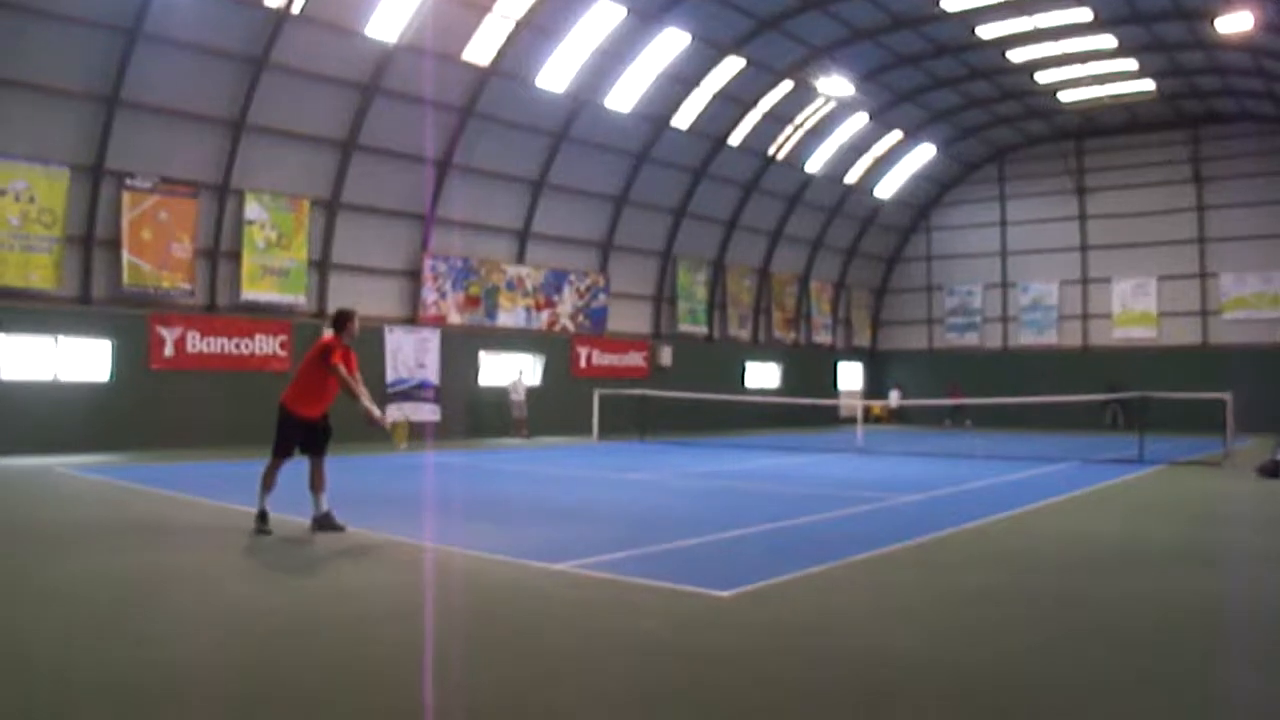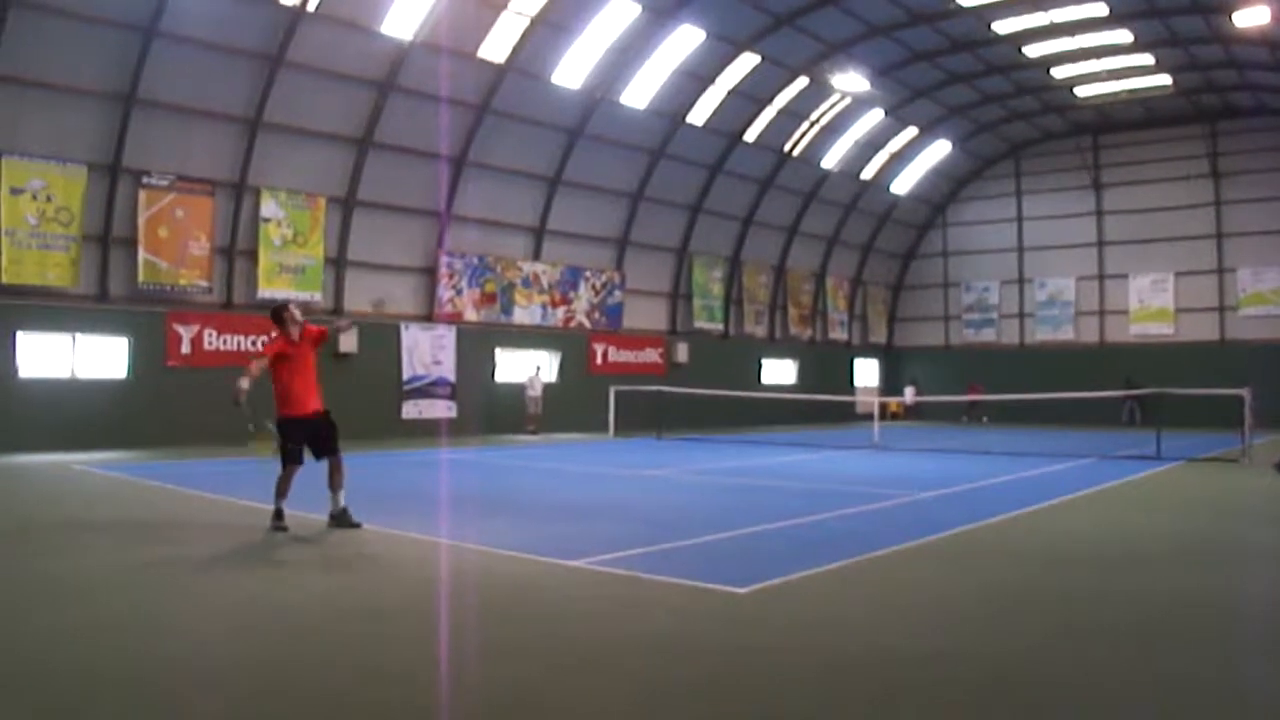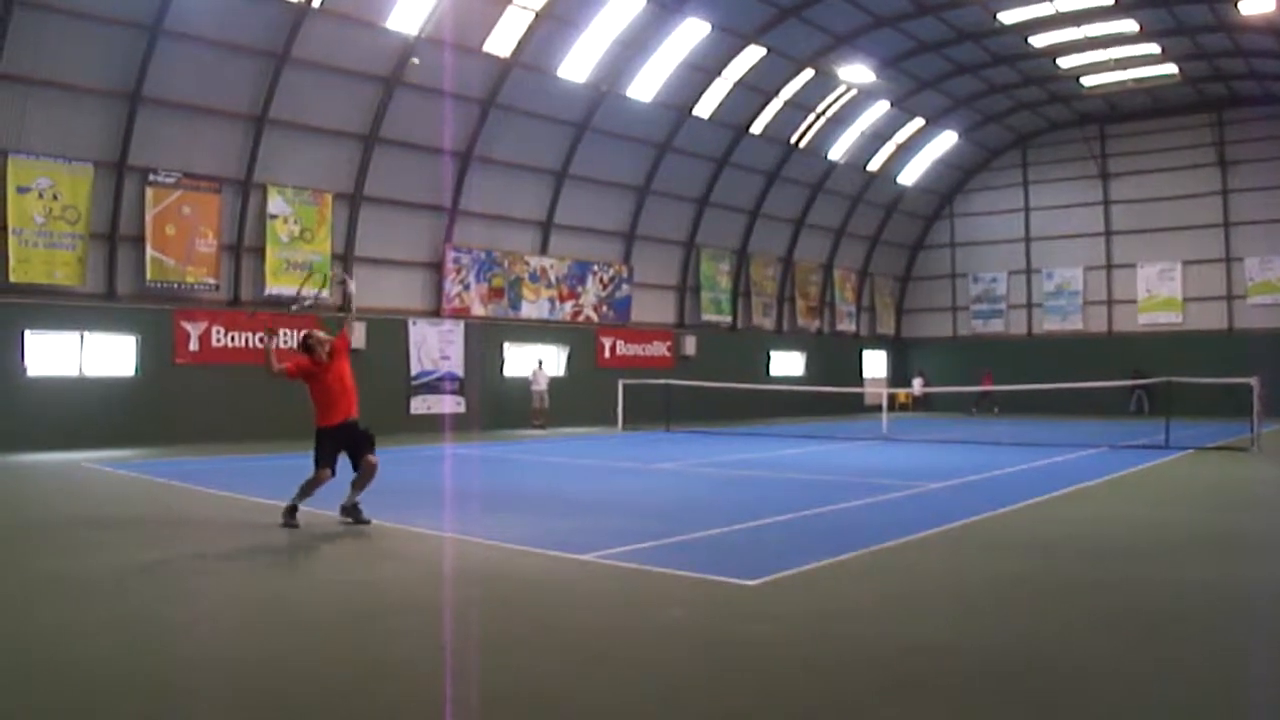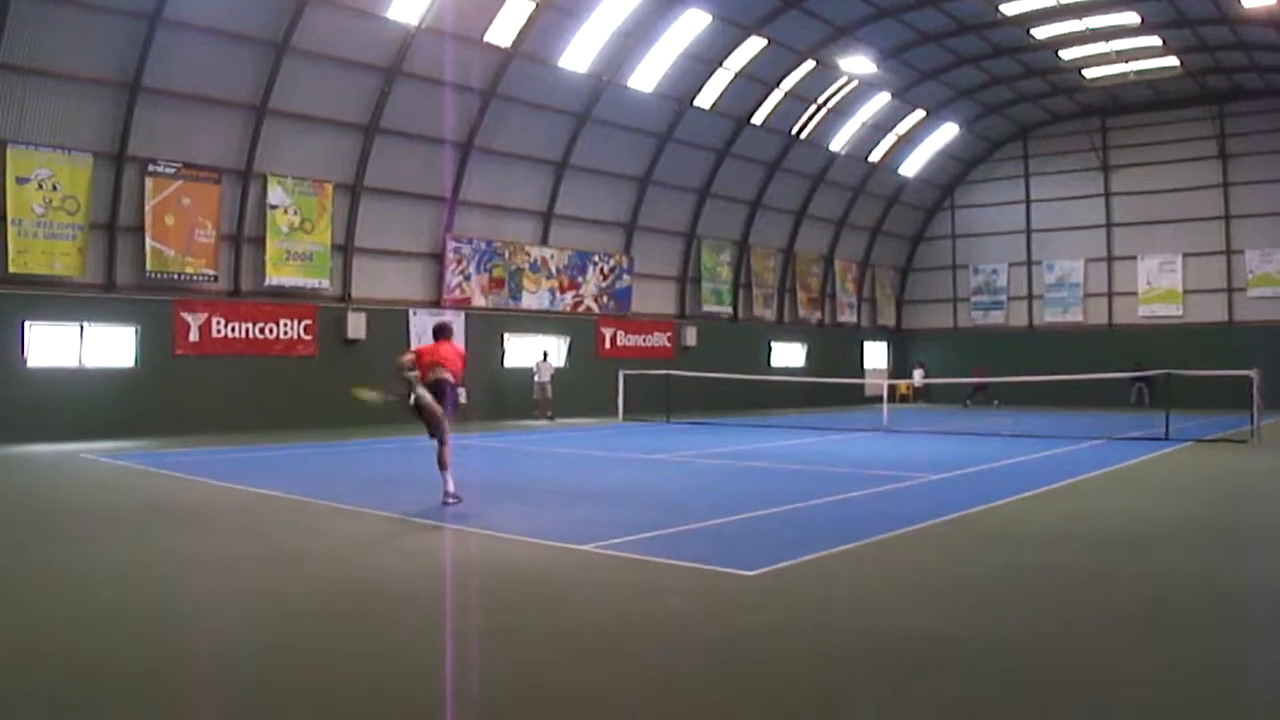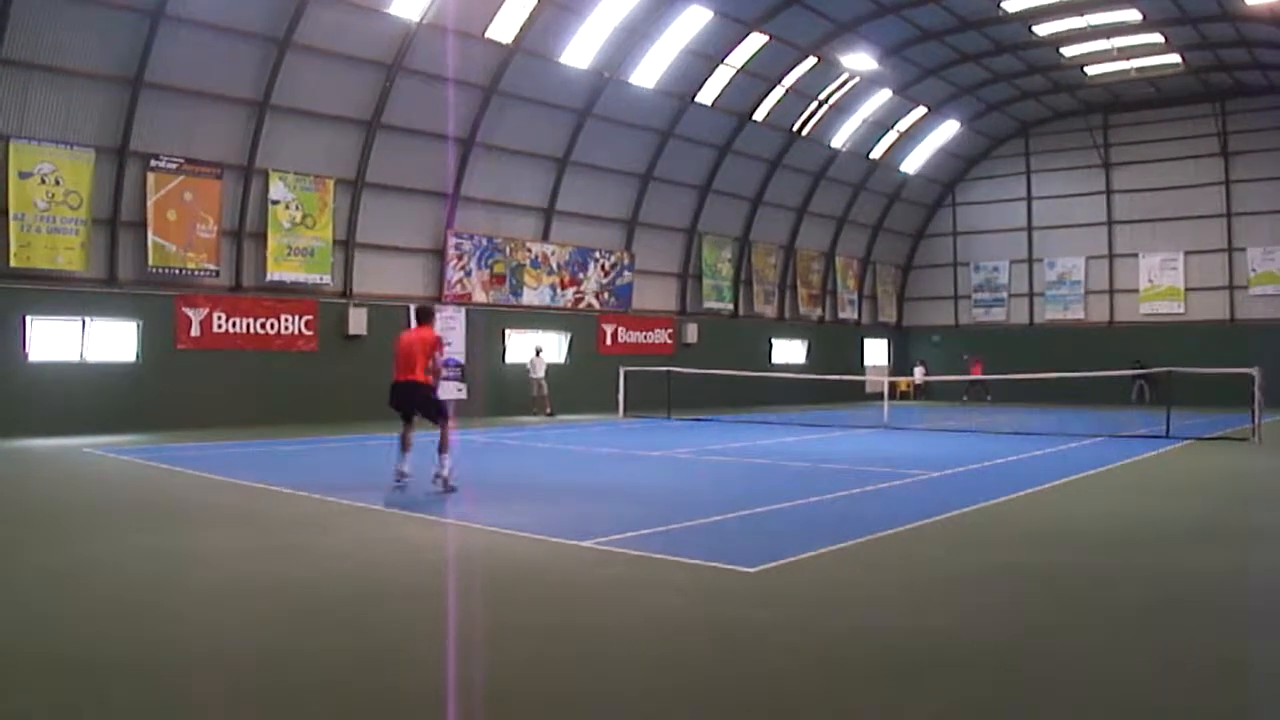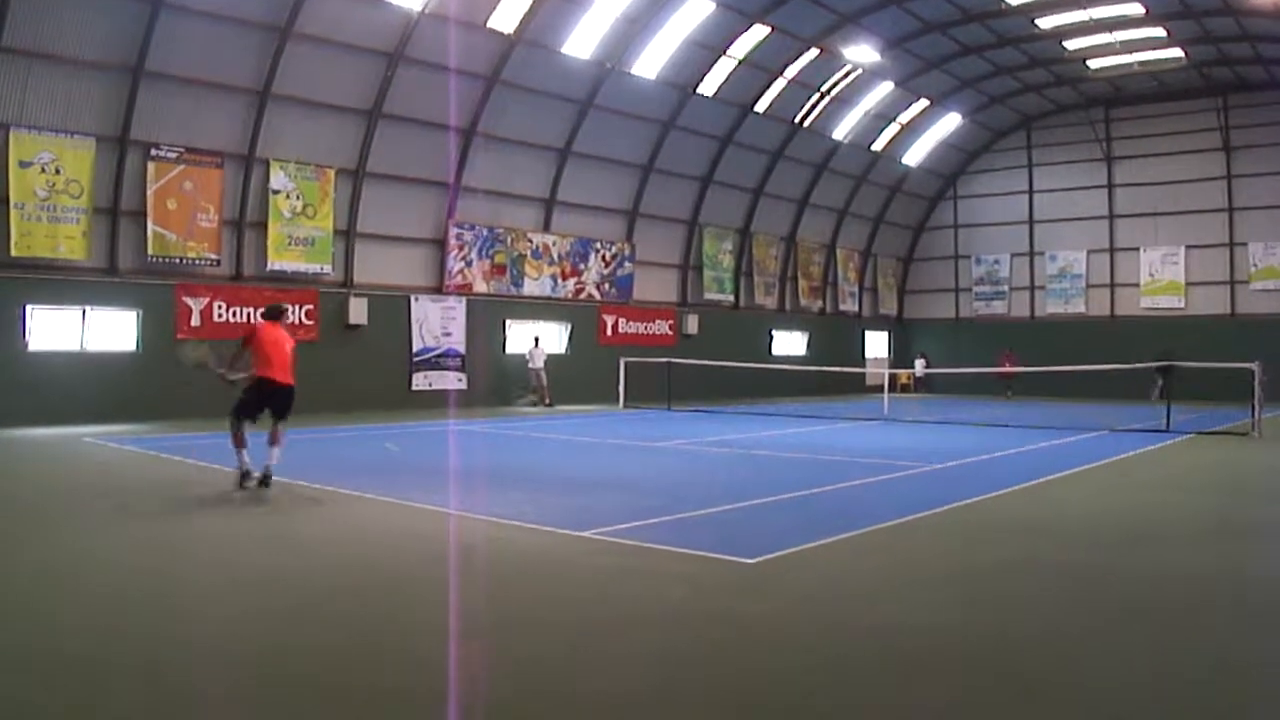
dt=0.7s
person 1, frame 1
left shoulder: (348, 354)
right shoulder: (329, 347)
left elbow: (358, 385)
right elbow: (345, 382)
left wrist: (376, 411)
right wrist: (369, 408)
left hip: (316, 414)
right hip: (294, 411)
left knee: (318, 461)
right knee: (278, 460)
left ankle: (321, 514)
right ankle: (262, 512)
person 1, frame 2
left shoulder: (310, 334)
right shoulder: (276, 344)
left elbow: (340, 327)
right elbow: (260, 364)
right wrist: (245, 382)
left hip: (316, 412)
right hip: (290, 416)
left knee: (336, 458)
right knee: (291, 468)
left ankle: (338, 512)
right ankle: (278, 513)
person 1, frame 3
left shoulder: (339, 351)
right shoulder: (306, 365)
left elbow: (349, 319)
right elbow: (275, 369)
left wrist: (350, 293)
right wrist: (271, 344)
left hip: (351, 424)
right hip: (328, 429)
left knee: (370, 463)
right knee: (322, 475)
left ankle: (350, 504)
right ankle: (292, 507)
person 1, frame 4
left shoulder: (422, 350)
right shoulder: (459, 351)
left elbow: (403, 363)
right elbow: (458, 378)
left wrist: (413, 376)
left hip: (427, 384)
right hip: (445, 386)
left knee: (443, 442)
left ankle: (449, 491)
person 1, frame 5
left shoulder: (403, 337)
right shoulder: (434, 338)
right elbow: (437, 367)
right wrist: (435, 384)
left hip: (399, 386)
right hip: (420, 387)
left knee: (407, 425)
right knee: (445, 425)
left ankle: (401, 471)
right ankle: (443, 475)
person 1, frame 6
left shoulder: (256, 328)
right shoulder: (288, 338)
left elbow: (239, 354)
left hip: (264, 383)
right hip: (287, 387)
left knee: (237, 420)
right knee: (277, 424)
left ankle: (245, 469)
right ankle: (269, 470)
